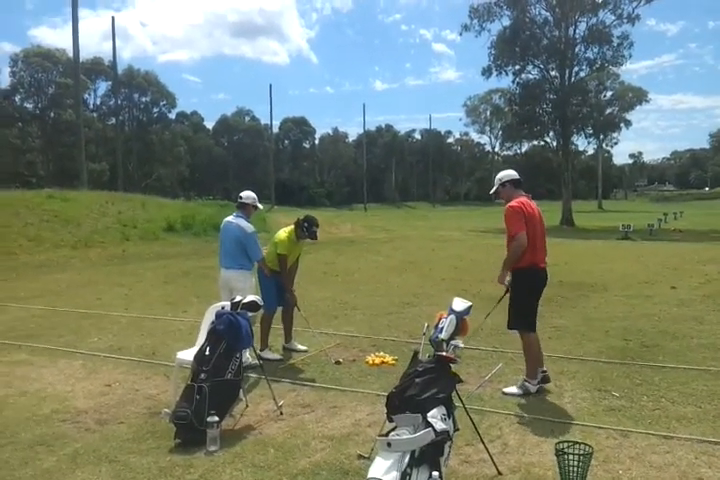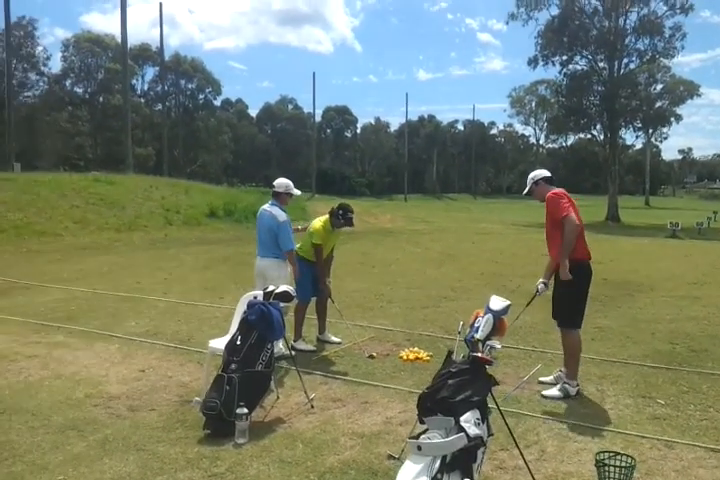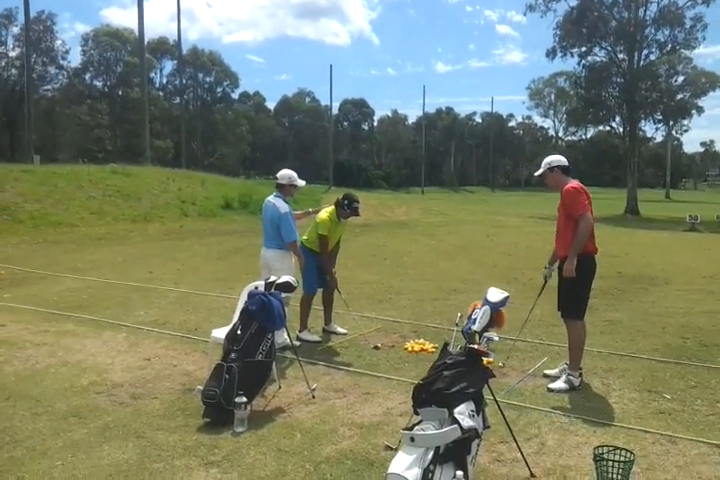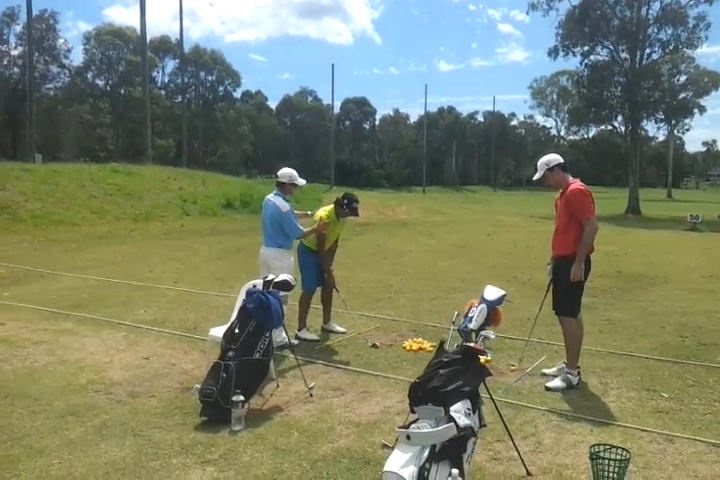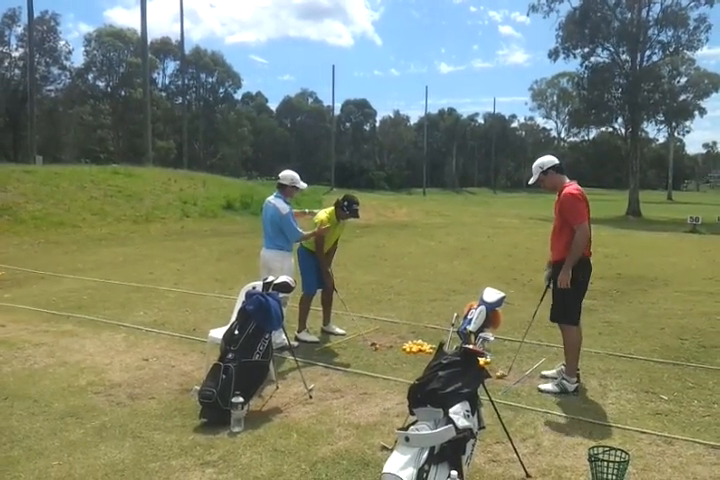
dt=0.7s
person 1, frame 1
left shoulder: (514, 207)
right shoulder: (532, 206)
left elbow: (520, 243)
left wrist: (504, 270)
left hip: (526, 274)
right hip: (537, 271)
left knee: (526, 329)
right knee: (528, 327)
left ankle: (531, 382)
right ankle: (540, 371)
person 1, frame 2
left shoulder: (555, 196)
right shoulder: (556, 200)
left elbow: (573, 224)
left wrist: (564, 261)
right wrist: (545, 278)
left hip: (574, 269)
right hip: (568, 269)
left knee: (569, 326)
right knee: (564, 324)
left ankle: (571, 383)
right ankle: (566, 372)
person 1, frame 3
left shoulder: (572, 190)
right shoulder: (568, 193)
left elbow: (587, 223)
left wrist: (571, 259)
right wrist: (550, 264)
left hip: (578, 264)
right hip: (571, 263)
left knee: (573, 318)
right knee: (571, 317)
left ankle: (574, 375)
right ankle: (572, 366)
person 1, frame 4
left shoulder: (577, 191)
right shoulder: (563, 195)
left elbow: (592, 226)
left wrist: (579, 262)
right wrist: (553, 262)
left hip: (574, 263)
right hip: (564, 261)
left knee: (566, 315)
right knee: (571, 315)
left ankle: (572, 373)
right ankle: (570, 364)
person 1, frame 5
left shoulder: (570, 195)
right shoulder: (564, 195)
left elbow: (583, 233)
left wrist: (566, 269)
right wrist: (552, 265)
left hip: (572, 269)
right hip: (566, 267)
left knee: (567, 322)
right knee: (570, 321)
left ankle: (570, 380)
right ankle: (570, 369)
person 2, frame 1
left shoulder: (225, 222)
right shoulder: (247, 228)
right elbow: (258, 258)
right wrist: (267, 270)
left hip: (224, 273)
right hip: (241, 276)
right ankle: (242, 357)
person 2, frame 2
left shoulder: (263, 210)
right shoulder: (281, 217)
right elbow: (288, 249)
left wrist: (297, 229)
right wrist: (294, 267)
left hip: (260, 262)
right hip: (276, 265)
right ankle: (275, 348)
person 2, frame 3
left shoulder: (269, 201)
right shoulder: (282, 208)
right elbow: (290, 240)
left wrist: (310, 212)
right wrist: (300, 258)
left hip: (266, 252)
right hip: (280, 256)
right knee: (281, 298)
right ankle: (279, 339)
person 2, frame 4
left shoulder: (269, 200)
right shoulder: (283, 206)
right elbow: (298, 234)
left wrist: (309, 214)
right wrist: (316, 229)
left hip: (266, 251)
right hip: (280, 255)
right knee: (279, 297)
right ankle: (278, 338)
person 2, frame 5
left shoulder: (269, 201)
right shoulder: (283, 208)
right elbow: (297, 237)
right wrist: (316, 233)
left hip: (266, 253)
right hip: (280, 257)
right ankle: (277, 339)
person 3, frame 1
left shoulder: (301, 237)
right shoulder: (283, 238)
left elbow: (294, 262)
right elbow: (283, 268)
left wrist: (291, 286)
right wrist: (290, 292)
left hip: (280, 272)
right hip: (268, 272)
left knee: (289, 305)
right knee: (270, 309)
left ankle: (288, 342)
right ankle: (263, 349)
person 3, frame 2
left shoulder: (336, 227)
right shoulder: (318, 227)
left elbow: (329, 252)
right elbow: (319, 258)
left wrist: (327, 277)
right wrist: (323, 283)
left hip: (315, 262)
right hip: (303, 261)
left knee: (323, 296)
right knee: (304, 299)
left ankle: (322, 333)
right ankle: (297, 340)
person 3, frame 3
left shoulder: (342, 218)
right shoulder: (324, 218)
left elbow: (336, 243)
right elbow: (323, 249)
left wrist: (332, 267)
right wrist: (330, 274)
left hip: (322, 253)
right hip: (309, 252)
left knee: (329, 287)
right knee: (310, 290)
left ankle: (328, 324)
right ankle: (302, 330)
person 3, frame 4
left shoulder: (341, 217)
right shoulder: (323, 216)
left elbow: (334, 242)
right elbow: (321, 247)
left wrist: (329, 266)
right wrist: (327, 271)
left hip: (321, 252)
right hip: (308, 251)
left knee: (328, 286)
right knee: (309, 289)
left ankle: (327, 322)
right ankle: (301, 329)
person 3, frame 5
left shoulder: (342, 219)
right shoulder: (323, 219)
left elbow: (333, 244)
right elbow: (319, 248)
left wrist: (328, 267)
right wrist: (325, 272)
left hip: (321, 253)
right hip: (308, 253)
left knee: (328, 287)
right knee: (310, 291)
left ankle: (326, 324)
right ankle: (301, 331)
